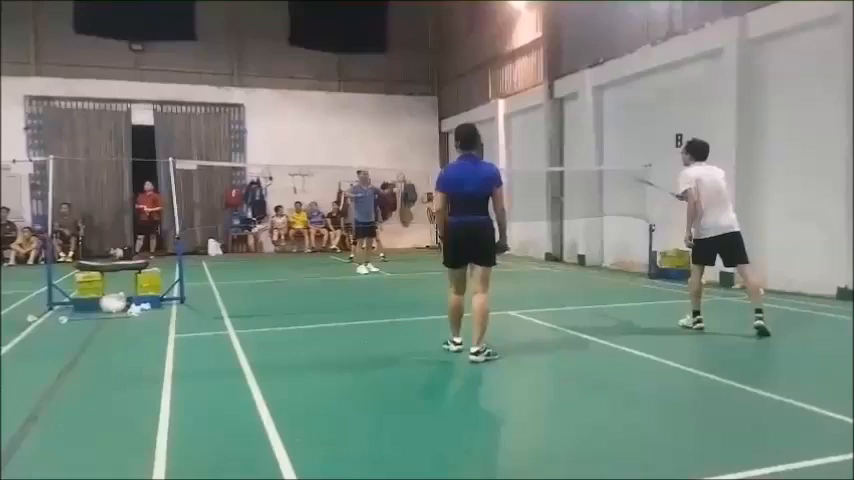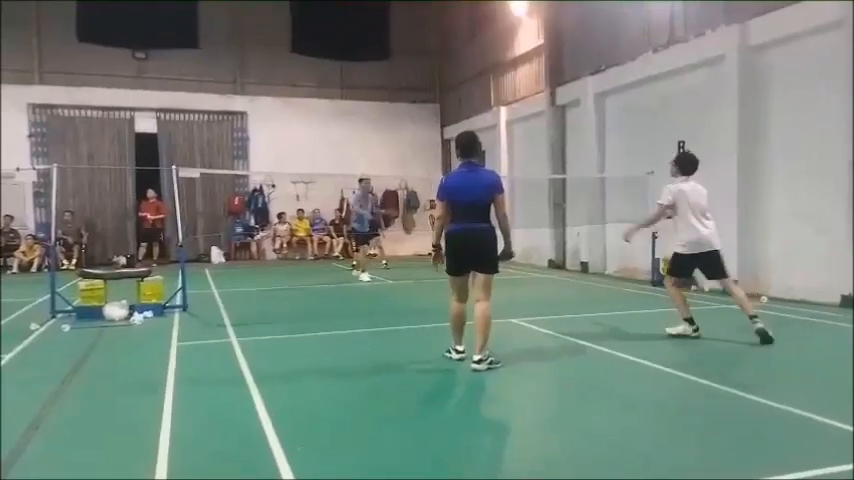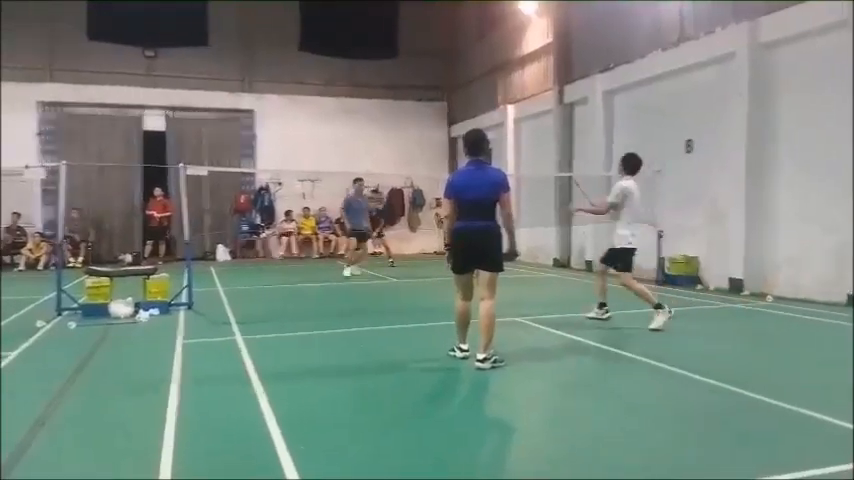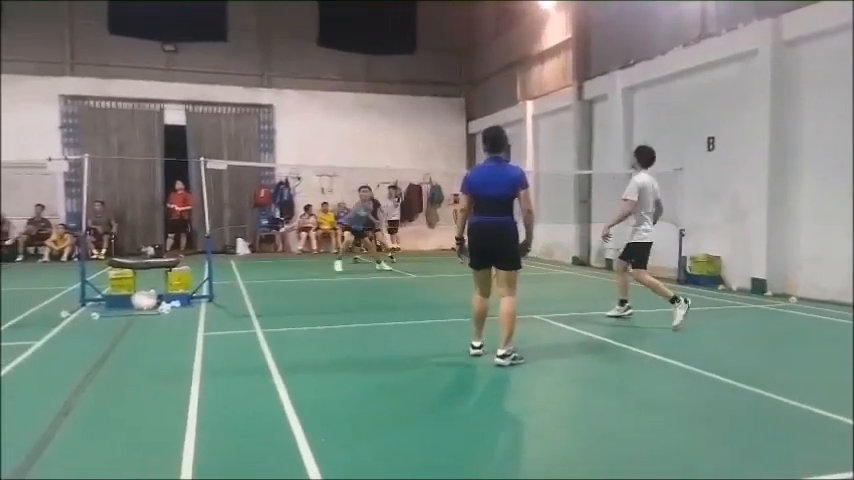
dt=0.4s
person 1, frame 1
left shoulder: (447, 172)
right shoulder: (491, 171)
left elbow: (439, 210)
right elbow: (500, 208)
left wrist: (445, 235)
right wrist: (503, 236)
left hip: (455, 232)
right hip: (482, 232)
left knee: (456, 290)
right knee: (481, 291)
left ankle: (455, 339)
right ankle: (477, 348)
person 1, frame 2
left shoulder: (448, 181)
right shoulder: (492, 178)
left elbow: (441, 217)
right elbow: (502, 215)
left wrist: (436, 245)
right wrist: (508, 244)
left hip: (456, 240)
right hip: (483, 239)
left knee: (458, 298)
right knee: (483, 299)
left ankle: (458, 347)
right ankle: (480, 356)
person 1, frame 3
left shoulder: (455, 179)
right shoulder: (498, 177)
left elbow: (449, 216)
right elbow: (507, 214)
left wrist: (448, 245)
right wrist: (512, 243)
left hip: (462, 238)
right hip: (488, 238)
left knee: (463, 296)
right knee: (487, 298)
left ankle: (461, 346)
right ankle: (484, 354)
person 1, frame 4
left shoulder: (472, 175)
right shoulder: (516, 174)
left elbow: (464, 209)
right elbow: (527, 210)
left wrist: (459, 238)
right wrist: (528, 238)
left hip: (478, 233)
right hip: (505, 233)
left knee: (481, 292)
right knee: (507, 294)
left ankle: (476, 342)
right ankle: (504, 350)
person 2, frame 1
left shoulder: (688, 174)
right shoulder: (718, 172)
left elbow: (693, 202)
left wrist: (688, 230)
left hip: (705, 231)
right hip: (730, 227)
left knee: (696, 272)
right knee: (746, 271)
left ankle: (695, 317)
right ankle: (759, 316)
person 2, frame 2
left shoulder: (672, 189)
right shoulder: (699, 189)
left elbow: (657, 216)
left wrist: (635, 228)
left hip: (687, 246)
right hip: (709, 244)
left knee: (671, 283)
right knee: (729, 285)
left ankle: (690, 325)
right ankle: (755, 322)
person 2, frame 3
left shoulder: (622, 185)
right shoulder: (633, 187)
left elbow: (604, 209)
left wrist: (581, 209)
left hip: (624, 242)
right hip: (621, 241)
left knee: (626, 281)
right knee: (601, 270)
left ankle: (661, 309)
right ankle: (602, 308)
person 2, frame 4
left shoulder: (637, 181)
right shoulder: (651, 181)
left elbow: (628, 210)
right elbow: (659, 209)
left wrist: (608, 226)
left hip: (640, 235)
right hip: (638, 235)
left knee: (640, 275)
right knee: (620, 267)
left ankle: (678, 301)
right ankle: (623, 306)
